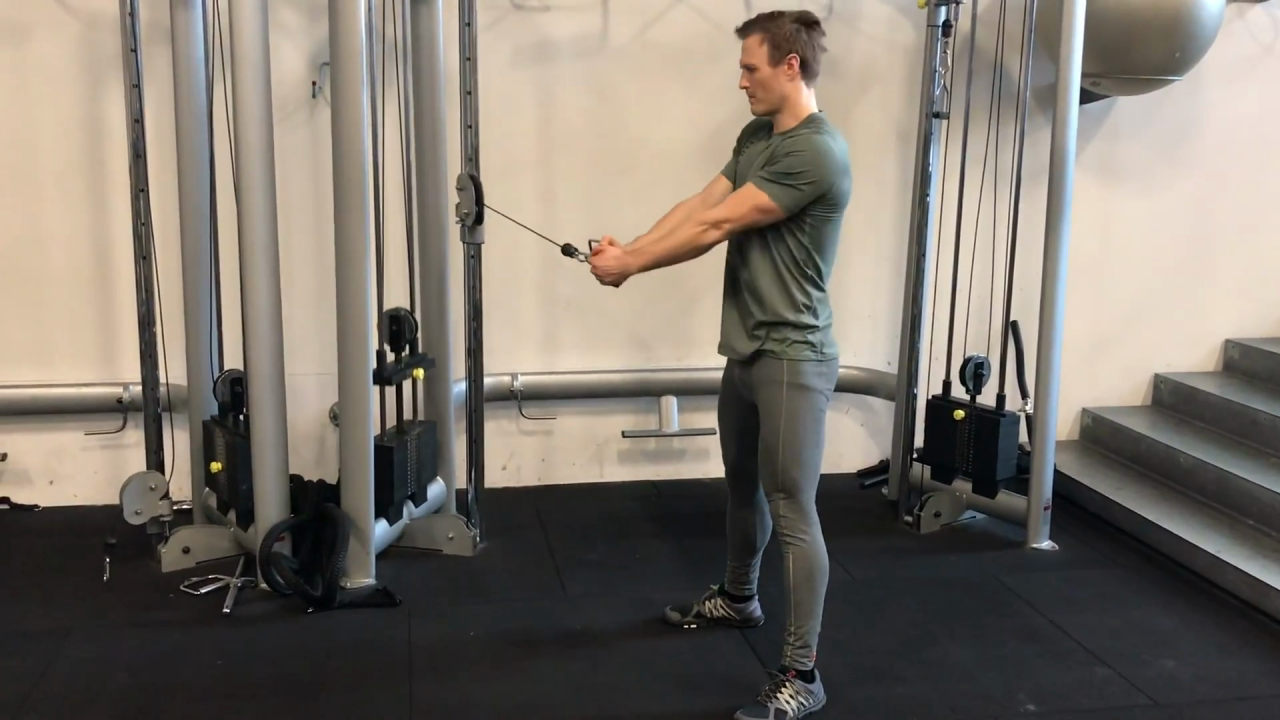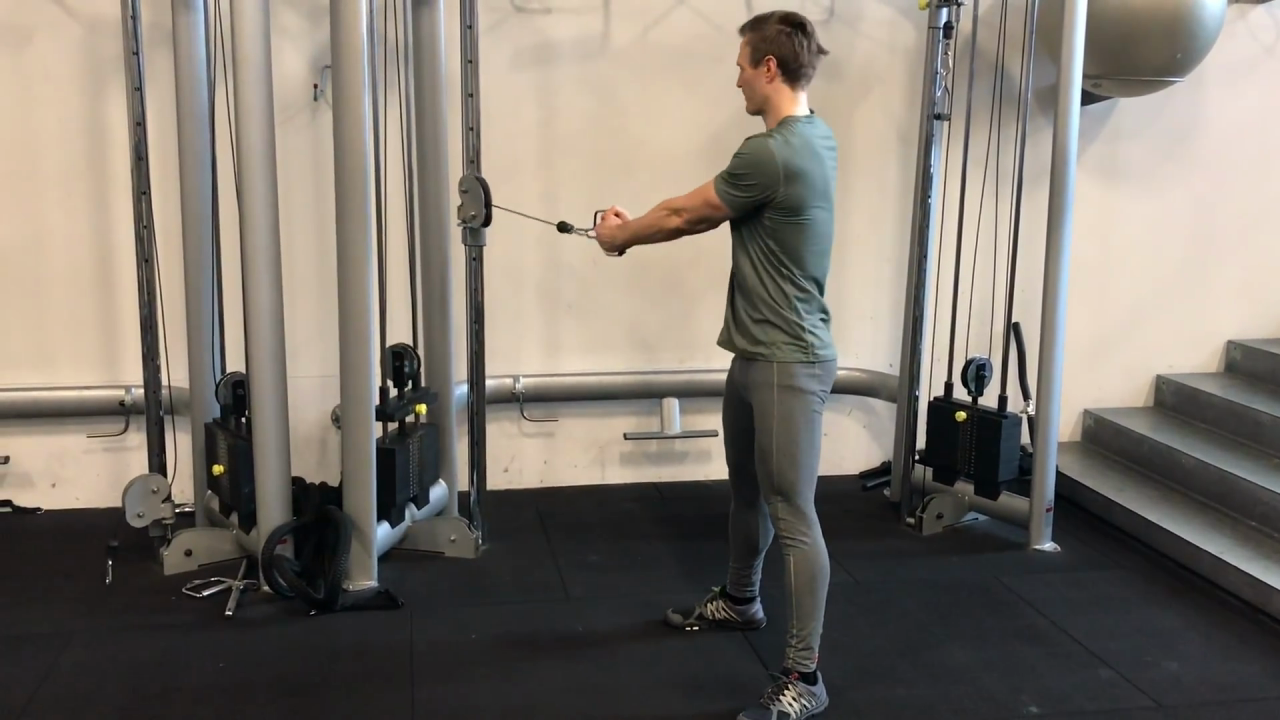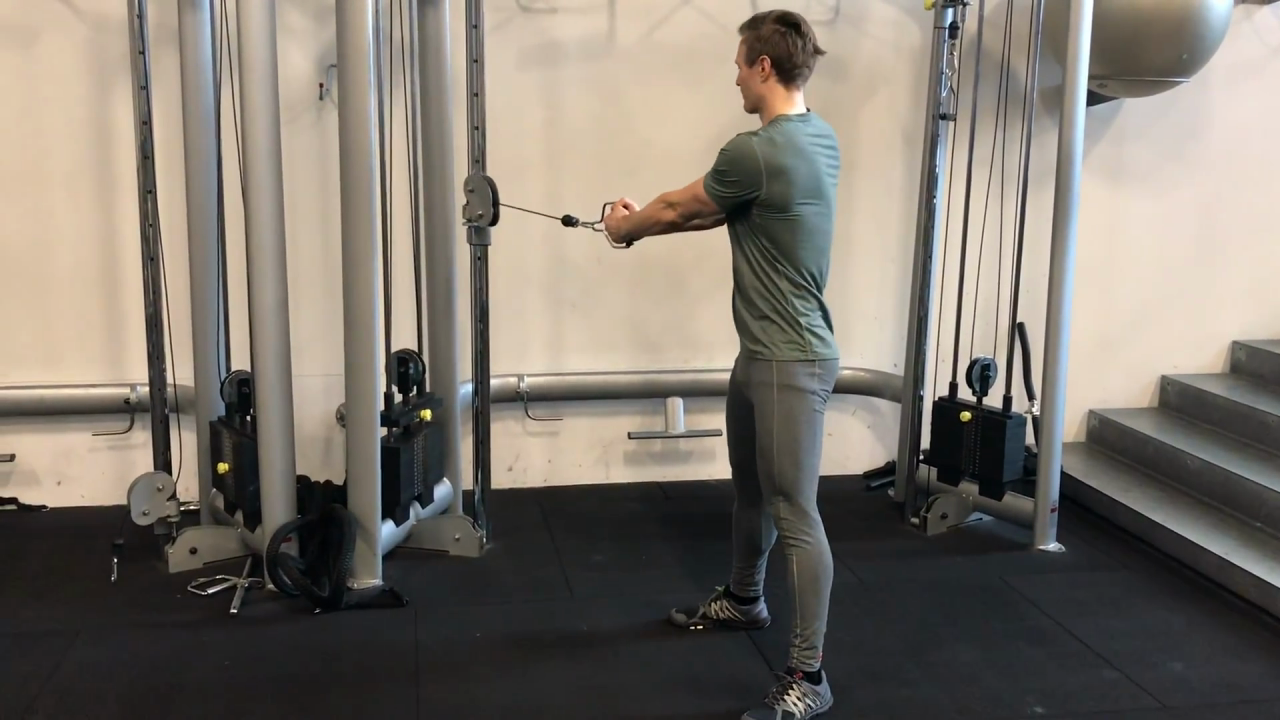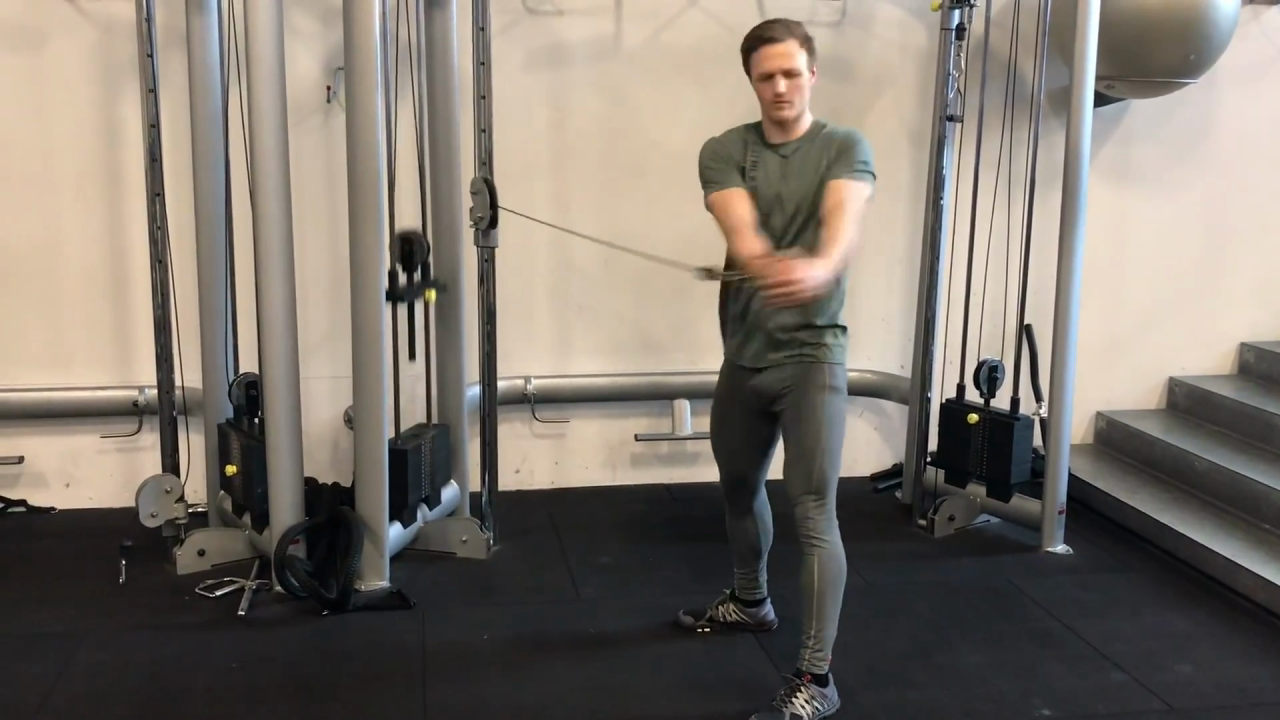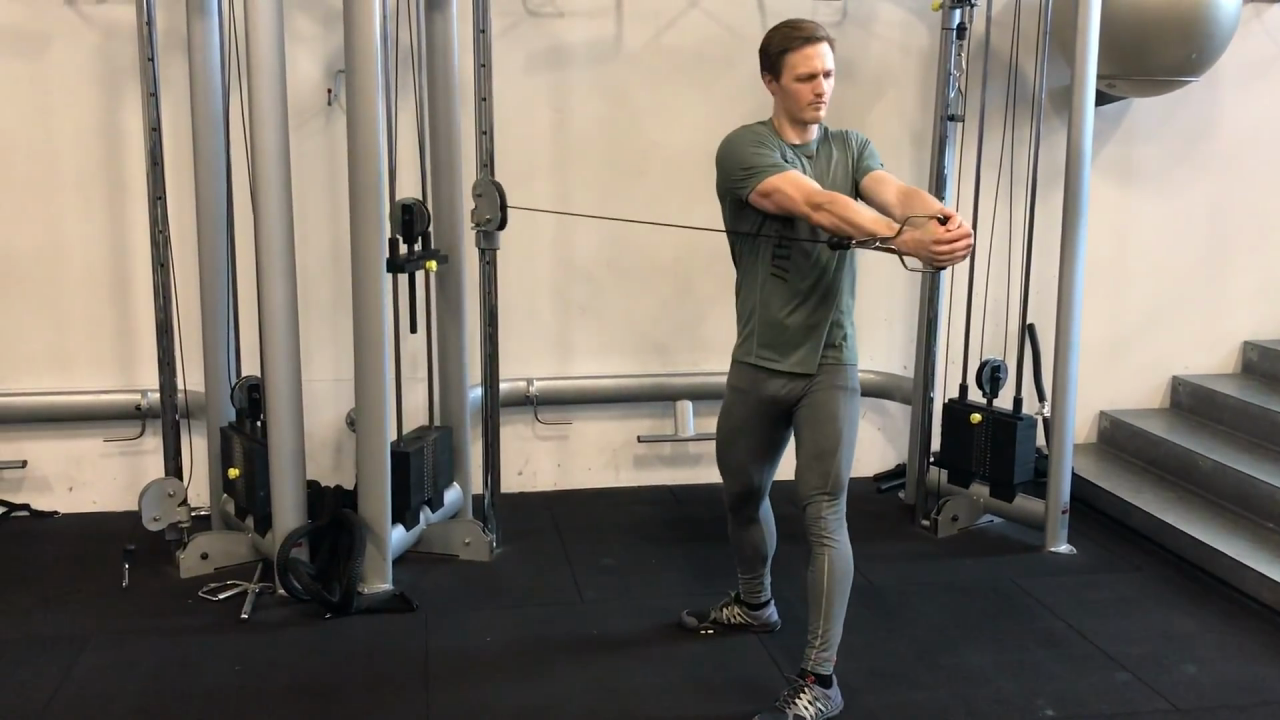
dt=0.5s
person 1, frame 1
left shoulder: (817, 152)
right shoulder: (756, 137)
left elbow: (716, 227)
right elbow: (700, 203)
left wrist: (630, 265)
right wrist: (628, 248)
left hip: (792, 360)
right hip: (745, 351)
left knee: (792, 513)
right knee: (743, 487)
right ankle: (737, 597)
person 1, frame 2
left shoulder: (771, 153)
right shoulder: (807, 136)
left elbow: (687, 213)
right elbow: (709, 212)
left wrist: (621, 236)
right wrist: (634, 224)
left hip: (788, 363)
right hip: (756, 353)
left knee: (793, 516)
right knee: (747, 489)
right ankle: (739, 600)
person 1, frame 3
left shoulder: (756, 151)
right shoulder: (815, 137)
left elbow: (680, 208)
right elbow: (713, 210)
left wrist: (627, 227)
right wrist: (641, 218)
left hip: (790, 363)
right hip: (762, 354)
left knee: (794, 514)
right knee: (750, 489)
right ankle: (742, 599)
person 1, frame 4
left shoulder: (844, 149)
right shoulder: (725, 150)
left elbow: (841, 218)
right elbow: (737, 219)
left wrist: (816, 269)
right wrist: (759, 263)
left hip: (812, 359)
right hip: (745, 358)
left knee: (814, 514)
right knee: (739, 488)
right ankle: (750, 600)
person 1, frame 5
left shoulder: (853, 148)
right shoulder: (744, 149)
left elbow: (895, 192)
right elbow: (817, 205)
left wrist: (943, 217)
right wrist: (904, 238)
left hip: (829, 365)
right hip: (759, 366)
left knee: (824, 517)
right knee: (743, 494)
right ankle: (753, 602)
